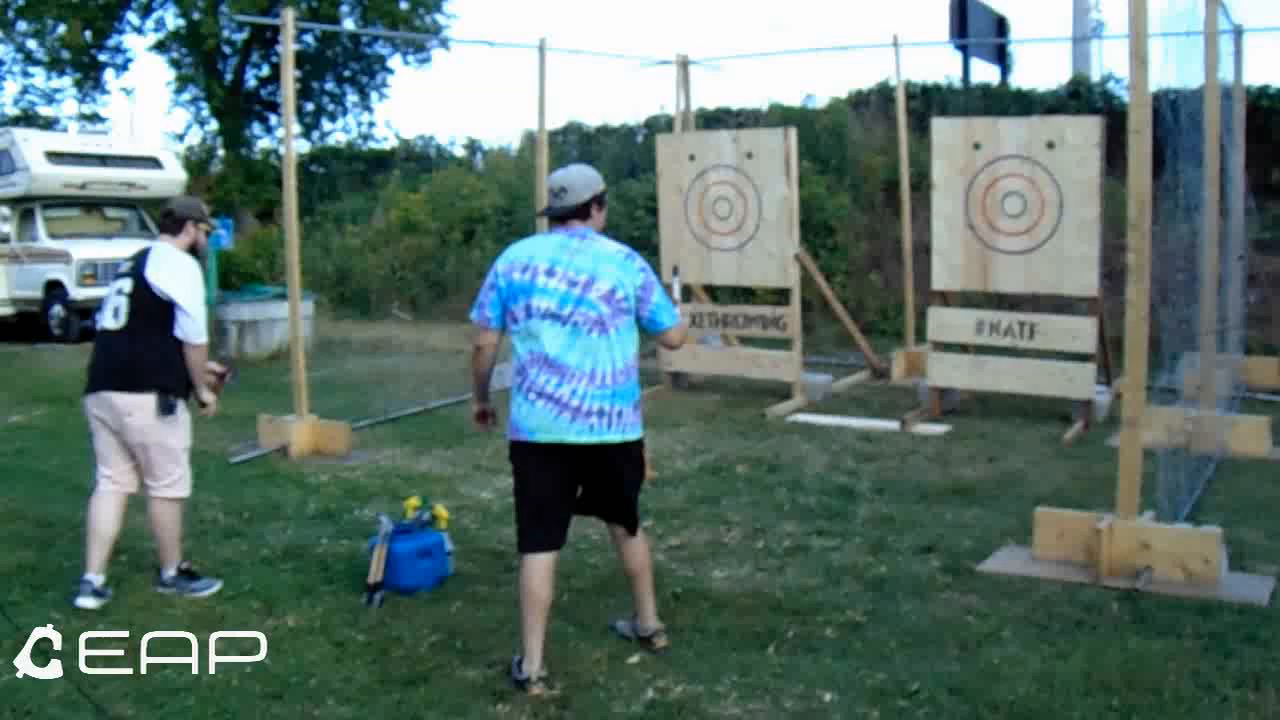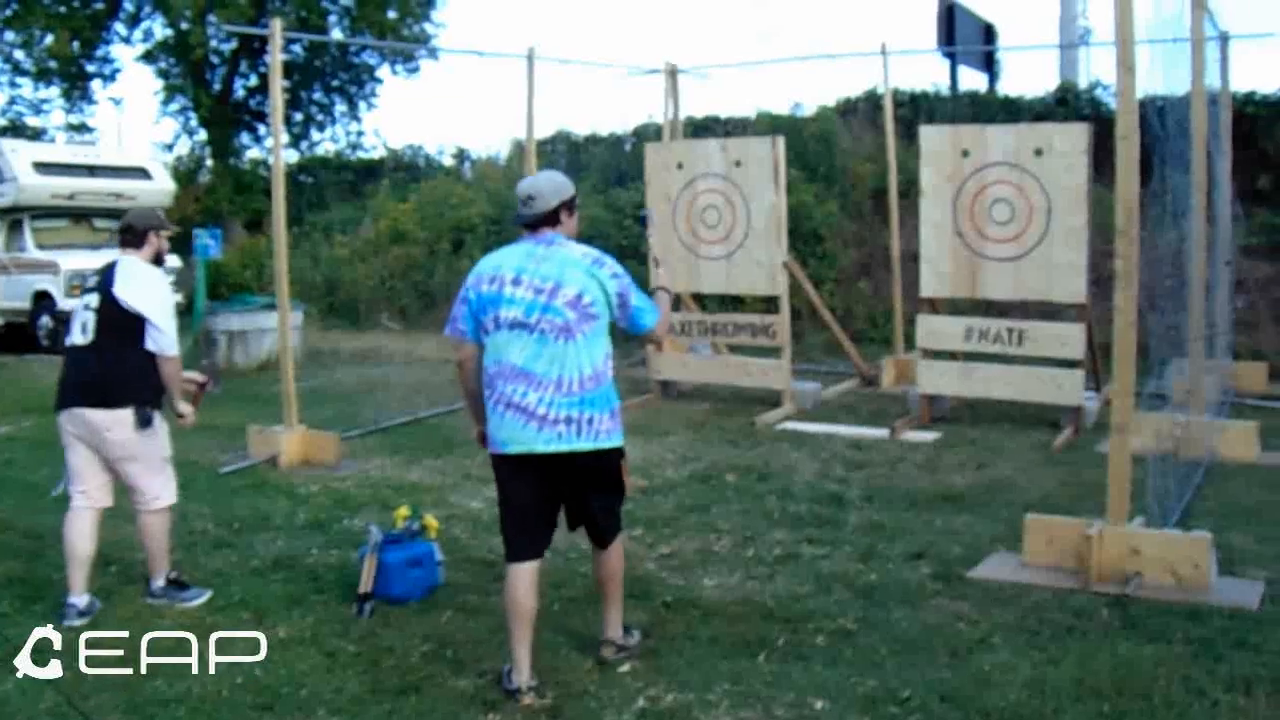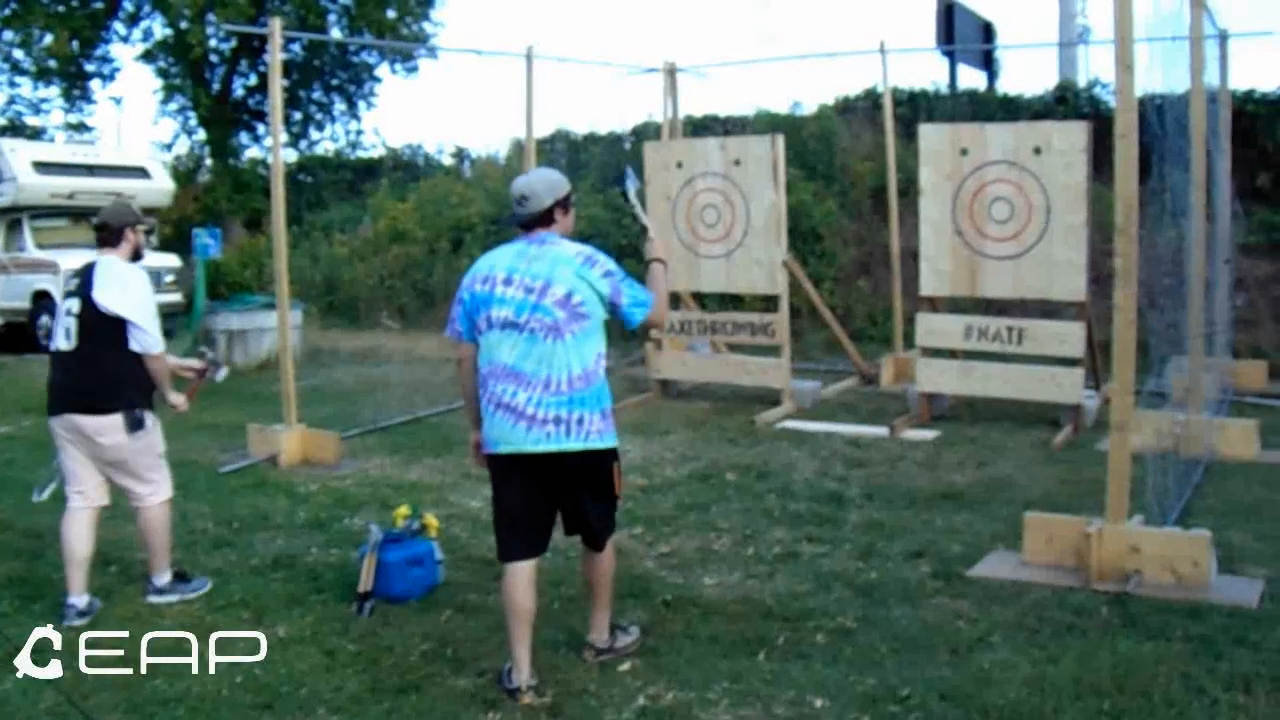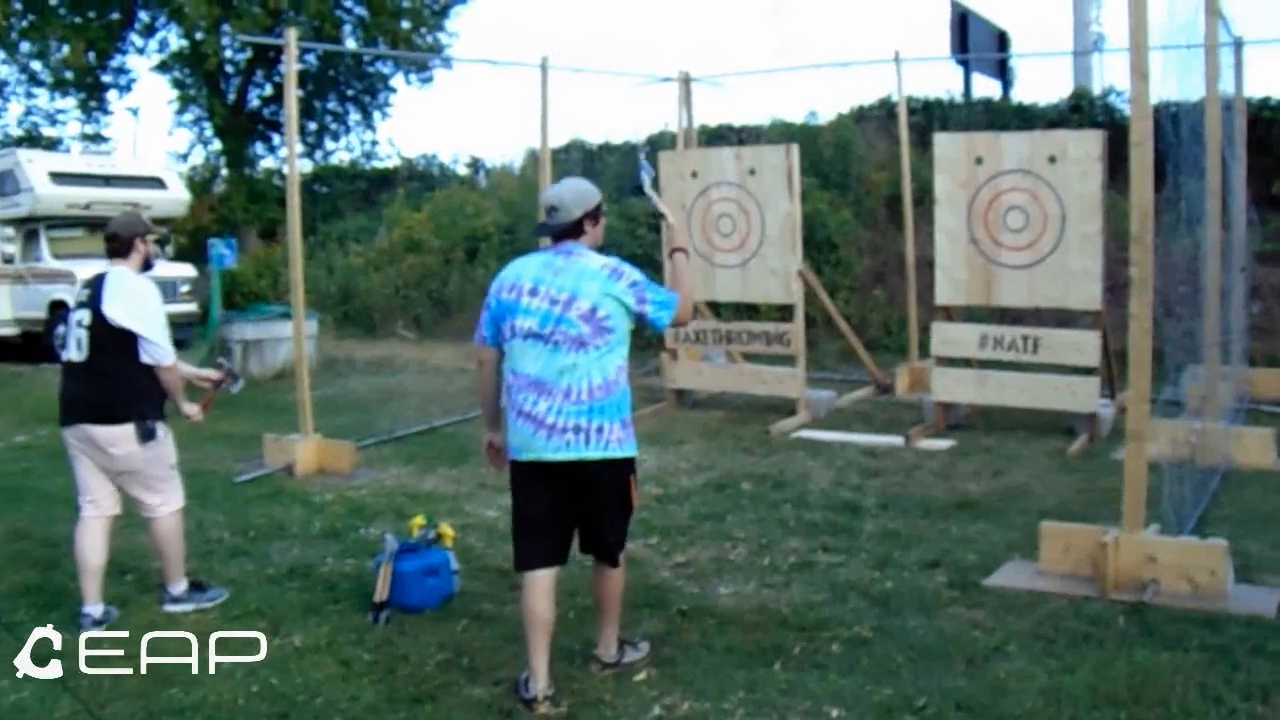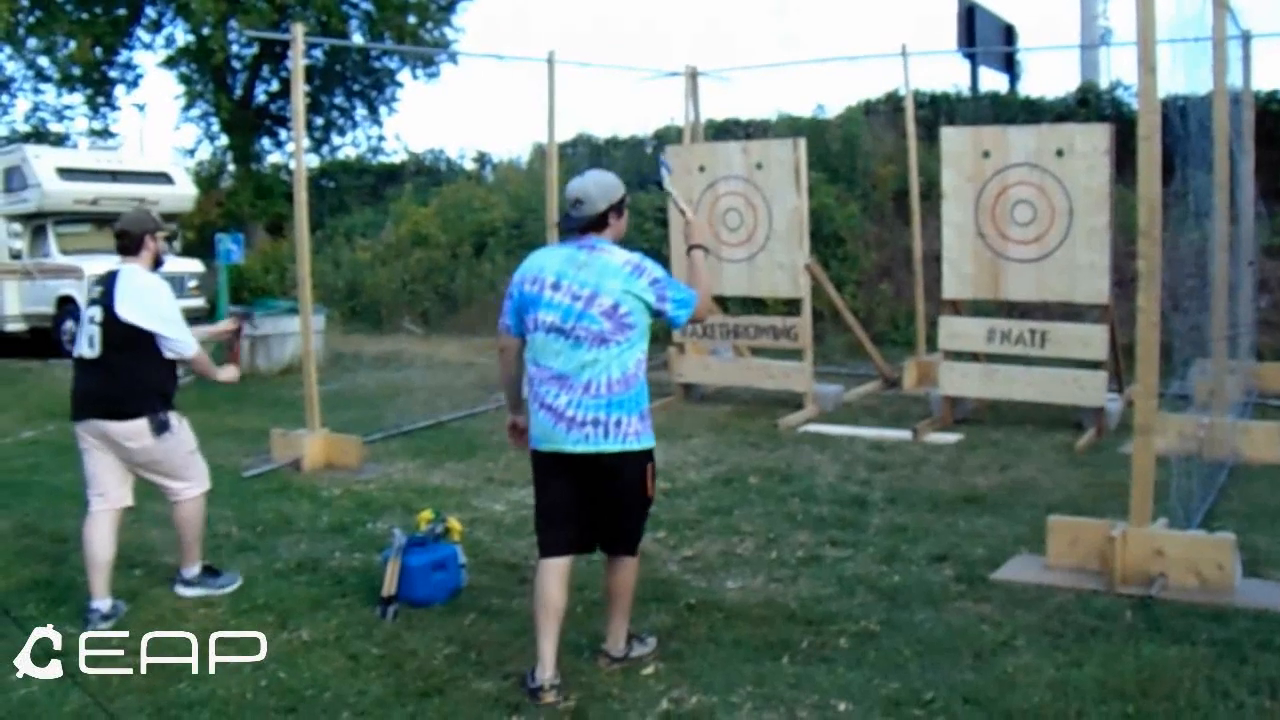
dt=0.2s
person 1, frame 1
left shoulder: (515, 259)
right shoulder: (625, 261)
left elbow: (485, 343)
right elbow: (673, 336)
left wrist: (480, 397)
right wrist: (678, 314)
left hip: (538, 426)
right hip: (613, 424)
left knee: (538, 543)
right knee: (625, 523)
left ankle: (532, 663)
right ankle: (648, 622)
person 1, frame 2
left shoulder: (486, 270)
right shoulder: (596, 264)
left elbow: (467, 358)
right elbow: (655, 329)
left wrist: (478, 418)
right wrist: (661, 290)
left hip: (516, 436)
right hip: (591, 432)
left knee: (523, 553)
right knee: (605, 533)
left ankle: (522, 674)
right ankle: (614, 633)
person 1, frame 3
left shoulder: (482, 271)
right shoulder: (589, 264)
left elbow: (465, 357)
right elbow: (654, 314)
left wrist: (477, 425)
right wrist: (657, 261)
left hip: (510, 436)
right hip: (582, 433)
left knee: (519, 553)
right knee: (597, 536)
left ankle: (522, 674)
right ankle: (600, 635)
person 1, frame 4
left shoulder: (510, 277)
right shoulder: (616, 277)
left elbow: (487, 361)
right elbow: (681, 311)
left wrist: (492, 426)
right wrist: (678, 253)
left hip: (531, 444)
right hip: (601, 443)
left knee: (539, 562)
right knee: (608, 551)
left ankle: (538, 683)
right ankle: (608, 649)
person 1, frame 5
left shoulder: (532, 267)
right shoulder: (637, 272)
left elbow: (508, 347)
right elbow: (699, 308)
left wrist: (515, 408)
right wrist: (696, 250)
left hip: (550, 435)
right hip: (619, 436)
left knee: (554, 551)
right knee: (621, 544)
left ankle: (545, 672)
right ankle: (617, 644)
person 2, frame 1
left shoulder: (134, 265)
right shoulder: (182, 264)
right elbow: (192, 337)
left wrist: (201, 367)
right wrist: (204, 387)
left hip: (102, 390)
right hip: (147, 394)
left knee: (111, 482)
right knee: (167, 485)
left ankle: (92, 581)
right ankle: (172, 574)
person 2, frame 2
left shoulder: (101, 280)
right shoulder: (148, 277)
right elbow: (163, 349)
left wrist: (178, 376)
right wrist: (178, 401)
left hip: (74, 406)
right hip: (122, 410)
left knee: (85, 500)
right knee: (155, 497)
left ankle: (77, 601)
right ankle: (162, 584)
person 2, frame 3
left shoulder: (81, 279)
right shoulder: (128, 276)
right elbow: (147, 348)
left wrist: (178, 363)
right wrist: (168, 392)
left hip: (66, 409)
right hip: (114, 412)
left knee: (81, 500)
right knee: (153, 492)
left ankle: (77, 601)
right ankle: (163, 581)
person 2, frame 4
left shoulder: (92, 290)
right shoulder: (137, 288)
right elbow: (159, 360)
left wrist: (195, 373)
right wrist: (183, 403)
left hip: (79, 420)
right hip: (126, 422)
left knee: (94, 509)
right knee: (165, 502)
left ankle: (92, 610)
right ankle: (178, 590)
person 2, frame 5
left shoulder: (105, 286)
right shoulder: (148, 286)
right elbow: (183, 349)
left wrist: (213, 331)
right wrist: (216, 372)
left hip: (91, 415)
right hip: (138, 417)
left knee: (103, 504)
right knee: (191, 482)
left ankle: (100, 606)
right ankle: (192, 574)
